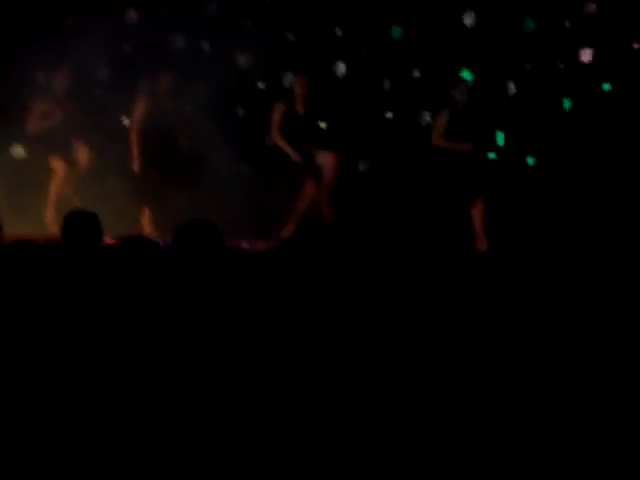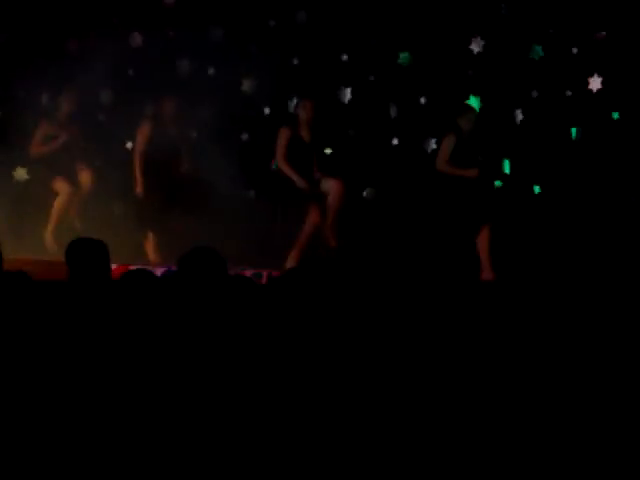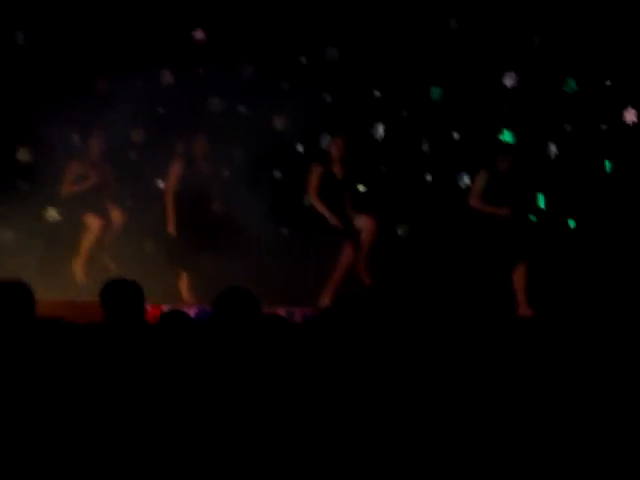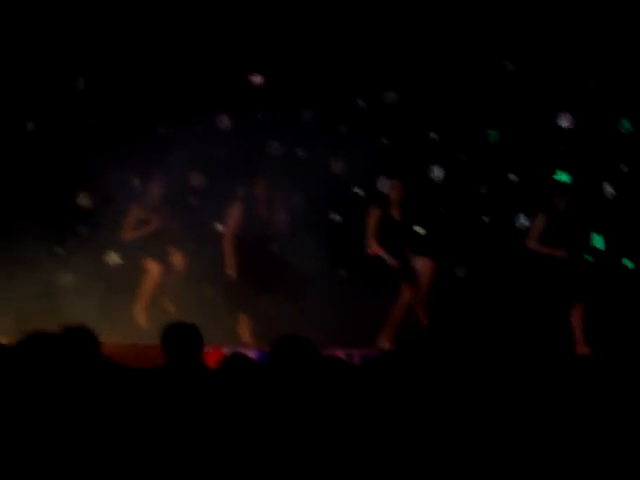
dt=0.3s
person 1, frame 1
left shoulder: (308, 109)
right shoulder: (283, 106)
right elbow: (275, 134)
left wrist: (312, 150)
right wrist: (293, 153)
left hip: (305, 153)
right hip: (285, 153)
person 1, frame 2
left shoulder: (313, 134)
right shoulder: (287, 131)
right elbow: (279, 160)
left wrist: (317, 176)
right wrist: (298, 179)
left hip: (309, 180)
right hip: (290, 179)
left ankle: (295, 256)
person 1, frame 3
left shoulder: (345, 171)
right shoulder: (319, 168)
right elbow: (312, 197)
left wrist: (350, 213)
right wrist: (330, 216)
left hip: (342, 217)
right hip: (323, 216)
left ankle: (328, 296)
person 1, frame 4
left shoulder: (403, 213)
right shoulder: (377, 211)
left elbow: (405, 241)
right elbow: (370, 239)
left wrist: (409, 255)
right wrist: (388, 258)
left hip: (401, 258)
right hip: (382, 259)
left knee: (414, 283)
person 2, frame 1
left shoulder: (467, 113)
right shoulder: (447, 113)
right elbow: (435, 139)
left wrist: (473, 146)
right wrist: (460, 147)
left hip: (467, 163)
right hip: (451, 164)
left knee: (476, 198)
left ankle: (481, 241)
person 2, frame 2
left shoulder: (471, 141)
right shoulder: (452, 138)
right elbow: (440, 164)
left wrist: (479, 172)
right wrist: (465, 173)
left hip: (471, 189)
right hip: (455, 190)
left knee: (483, 225)
left ankle: (486, 269)
person 2, frame 3
left shoulder: (509, 179)
right shoulder: (485, 175)
right elbow: (473, 201)
right wrist: (498, 211)
left hip: (506, 227)
right hip: (489, 227)
left knee: (519, 261)
left ankle: (522, 305)
person 2, frame 4
left shoulder: (567, 220)
right shoulder: (544, 217)
left elbow: (570, 244)
right elbow: (531, 243)
right wrist: (555, 252)
left hip: (564, 268)
right hip: (548, 268)
left knee: (576, 302)
left ankle: (580, 344)
person 3, frame 1
left shoulder: (173, 105)
right shoulder: (146, 101)
left elbow: (181, 128)
right elbow: (135, 129)
left wrist: (183, 142)
right wrist: (136, 157)
left hip: (167, 152)
right hip: (149, 152)
right knee: (151, 185)
right ankle: (148, 220)
person 3, frame 2
left shoulder: (176, 128)
right shoulder: (149, 125)
left elbow: (181, 152)
right elbow: (138, 153)
left wrist: (184, 165)
right wrist: (139, 180)
left hip: (170, 176)
right hip: (151, 176)
right knee: (153, 208)
right ankle: (151, 243)
person 3, frame 3
left shoulder: (207, 165)
right shoulder: (181, 163)
left elbow: (210, 192)
right elbow: (170, 192)
left wrist: (215, 204)
right wrist: (171, 220)
left hip: (201, 216)
right hip: (184, 216)
right knee: (185, 248)
right ankle: (185, 283)
person 3, frame 4
left shoulder: (269, 208)
right shoulder: (240, 206)
left elbow: (278, 231)
right elbow: (229, 235)
left wrist: (278, 208)
right wrist: (230, 263)
left hip: (262, 259)
right hip: (244, 258)
right knee: (246, 291)
right ankle: (245, 327)
person 4, frame 1
left shoulder: (68, 104)
right shoulder: (43, 103)
left elbow: (73, 126)
right elbow: (30, 129)
right wrist: (53, 121)
left hip: (64, 140)
right hip: (46, 143)
left knee: (84, 155)
right knee: (62, 168)
left ankle: (68, 187)
right ankle: (50, 212)
person 4, frame 2
left shoulder: (72, 127)
right shoulder: (47, 125)
left elbow: (77, 150)
right elbow: (33, 152)
left wrist: (78, 162)
right wrist: (57, 143)
left hip: (67, 162)
right hip: (49, 165)
left knee: (87, 179)
right knee: (67, 190)
left ankle: (73, 212)
right ankle: (50, 231)
person 4, frame 3
left shoulder: (103, 166)
right shoulder: (77, 165)
left elbow: (110, 188)
right elbow: (64, 191)
left wrist: (109, 200)
right wrist: (88, 183)
left hip: (99, 201)
right hip: (80, 203)
left knee: (118, 217)
right knee: (98, 224)
left ankle: (104, 251)
right ankle: (79, 262)
person 4, frame 4
left shoulder: (163, 209)
right shoulder: (138, 209)
left elbow: (170, 231)
right elbow: (125, 236)
right wrist: (149, 228)
left hip: (159, 244)
right hip: (140, 247)
left knee: (179, 261)
right knee: (157, 270)
left ankle: (167, 296)
right ankle: (140, 307)
